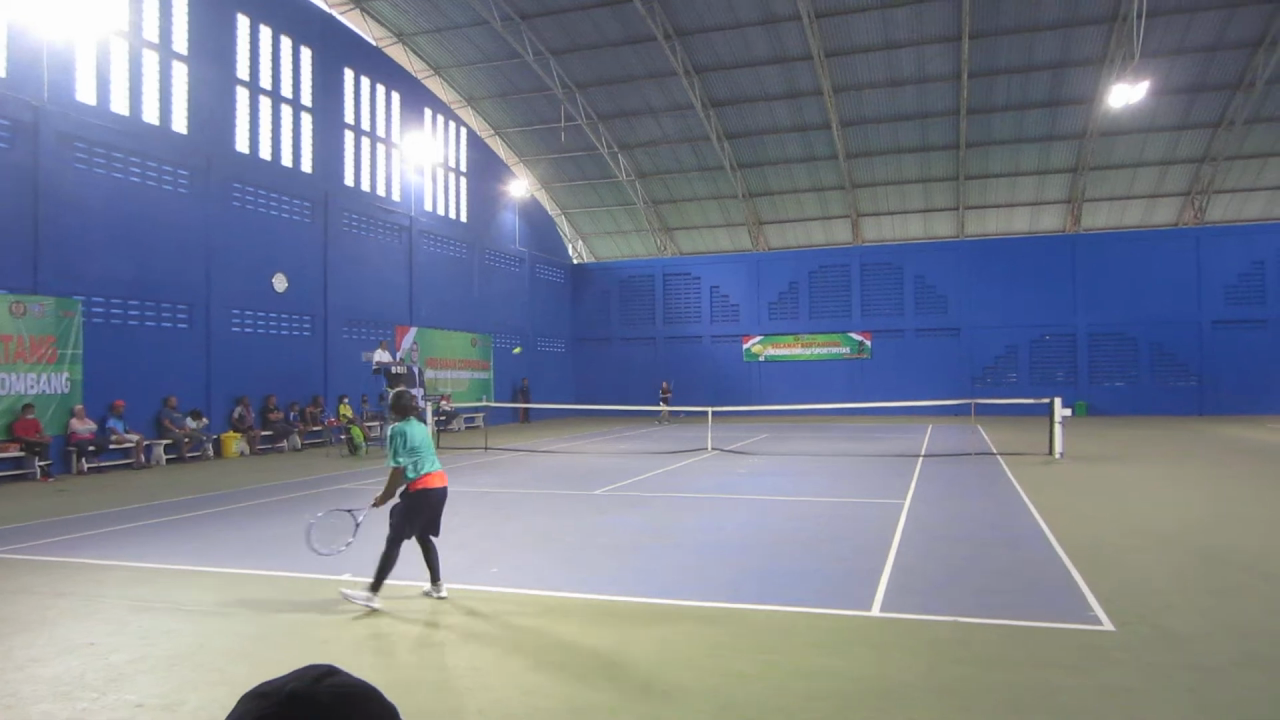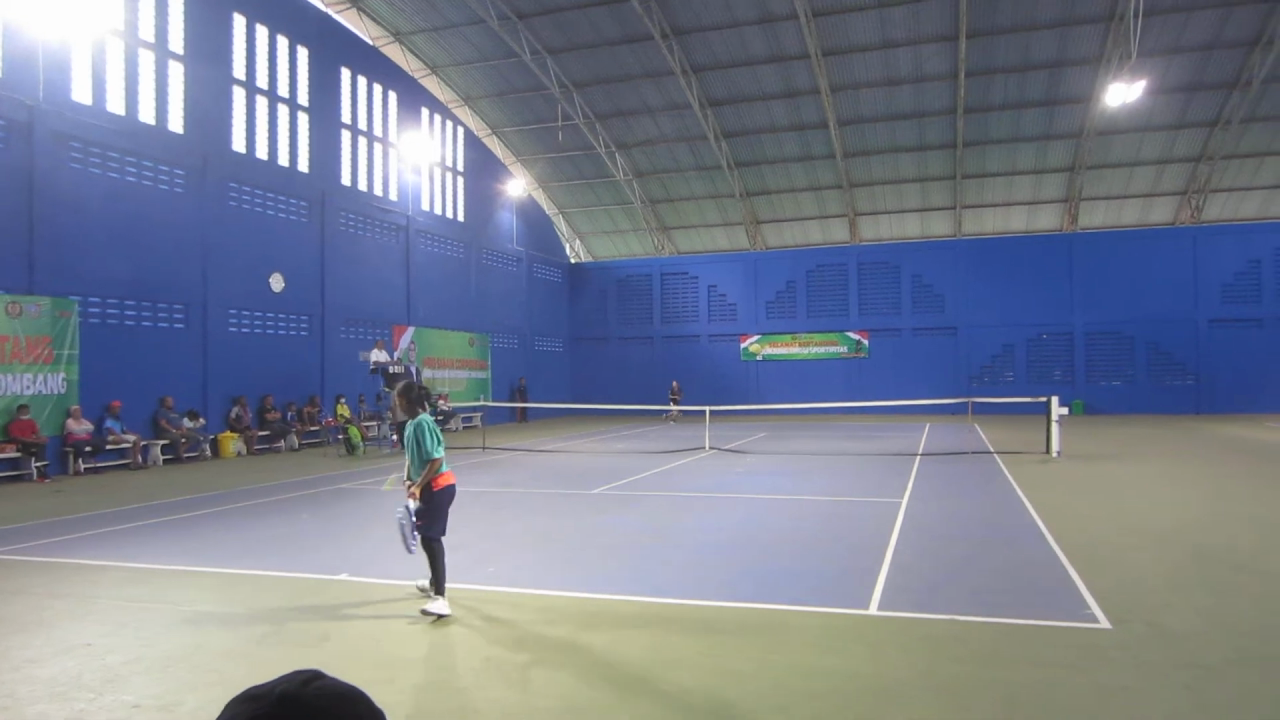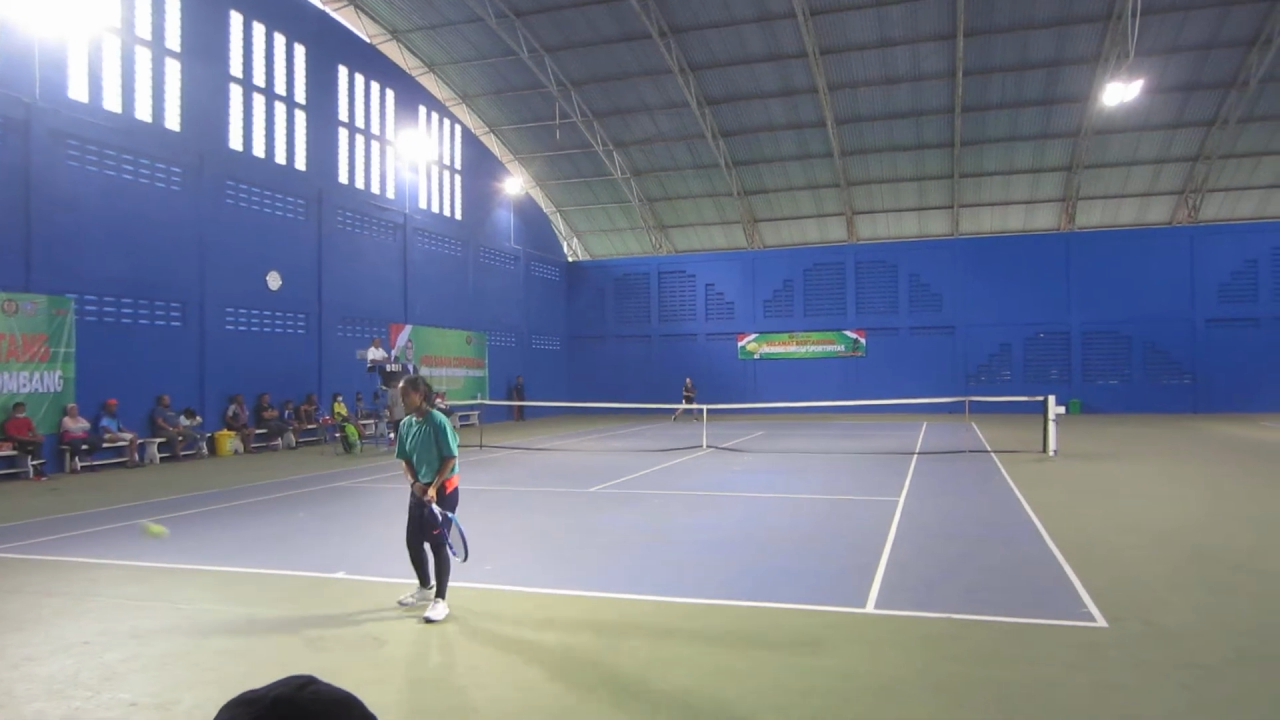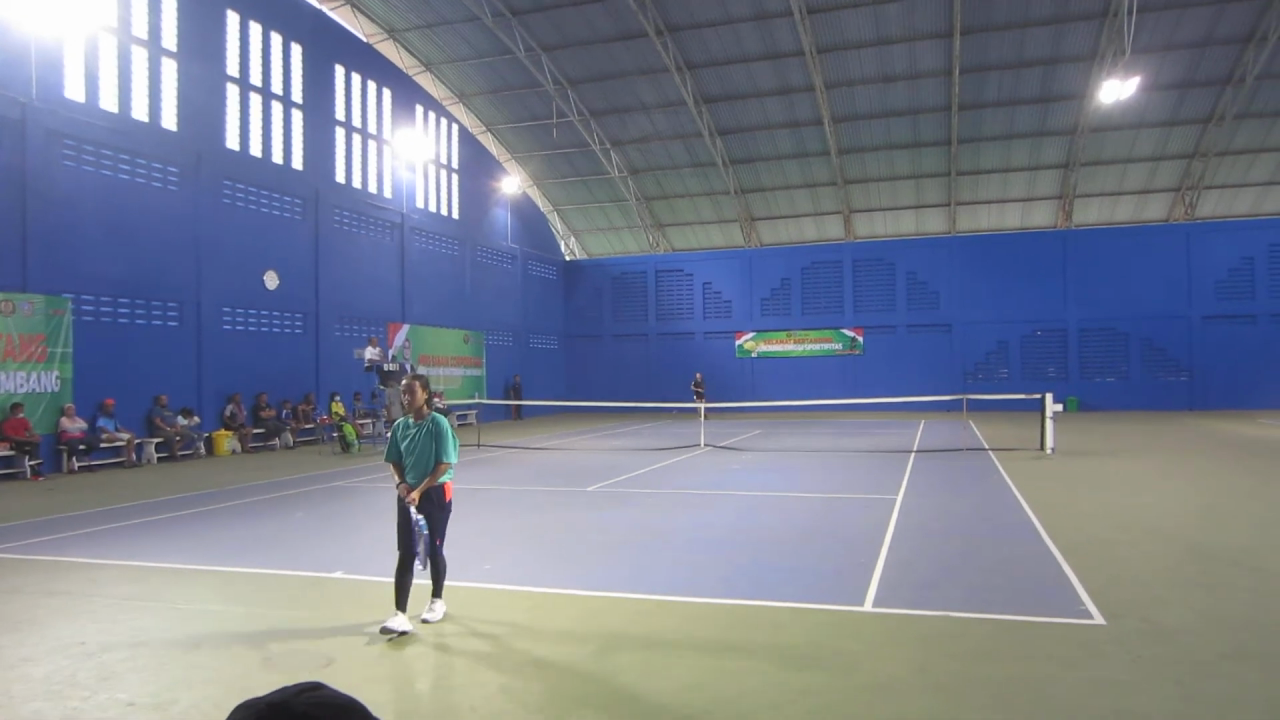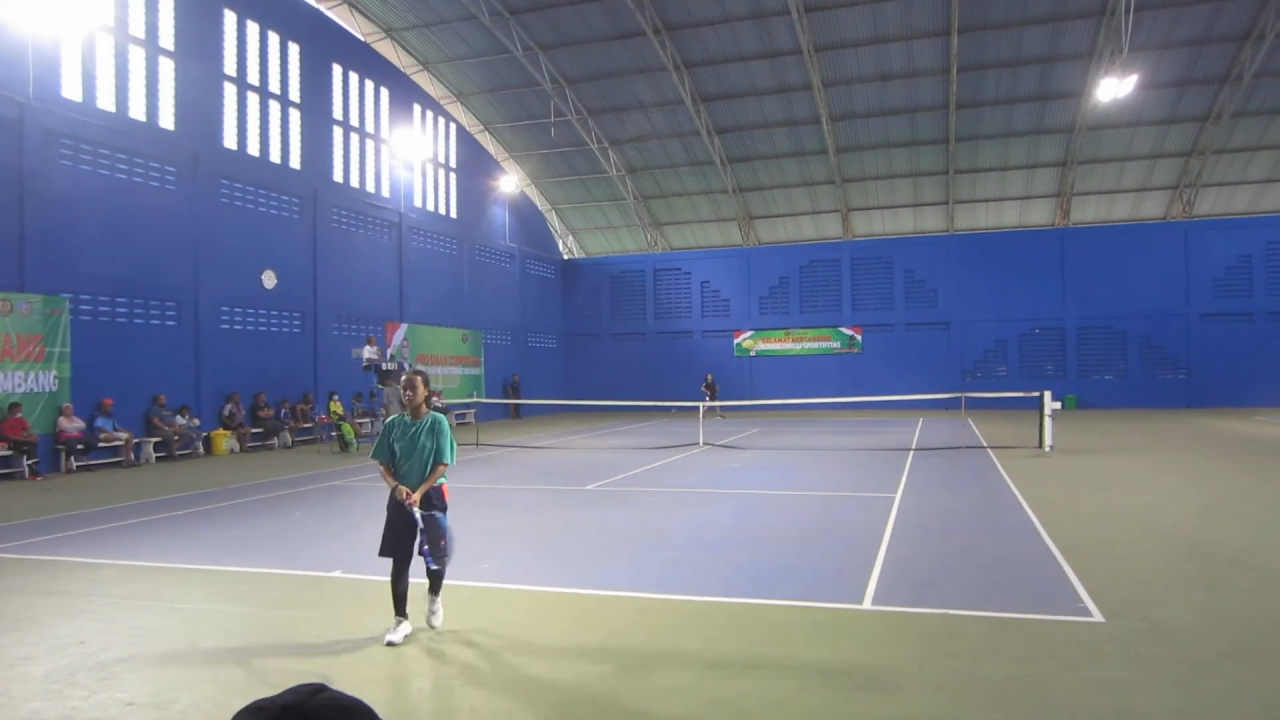
dt=0.3s
person 1, frame 1
left shoulder: (396, 429)
right shoulder: (421, 427)
left elbow: (398, 468)
left wrist: (385, 493)
right wrist: (390, 489)
left hip: (421, 489)
right hip: (440, 485)
left knee: (394, 540)
right knee: (423, 536)
left ankle: (372, 594)
right ankle: (437, 585)
person 1, frame 2
left shoulder: (421, 423)
right shoulder: (415, 423)
left elbow: (436, 460)
right elbow: (412, 458)
left wrist: (418, 485)
right wrist: (410, 481)
left hip: (437, 487)
right hip: (439, 486)
left knee: (428, 538)
right knee: (431, 536)
left ankle: (439, 599)
right ankle: (435, 585)
person 1, frame 3
left shoulder: (438, 421)
right shoulder: (405, 425)
left elbow: (451, 458)
right elbow: (406, 460)
left wrist: (434, 487)
right wrist: (415, 483)
left hip: (443, 489)
right hip: (419, 490)
left knee: (438, 544)
right knee: (412, 541)
left ankle: (440, 601)
right ankle: (425, 587)
person 1, frame 4
left shoulder: (438, 424)
right shoulder: (400, 426)
left elbow: (444, 464)
right elbow: (395, 462)
left wrist: (419, 490)
right wrist: (401, 484)
left hip: (435, 494)
right hip: (408, 495)
left knee: (433, 550)
right knee: (405, 554)
left ankle: (437, 600)
right ankle: (400, 615)
person 1, frame 5
left shoulder: (438, 422)
right shoulder: (393, 424)
left elbow: (442, 464)
right elbow: (384, 464)
left wrist: (418, 493)
right wrist: (398, 488)
left hip: (431, 496)
right hip: (400, 499)
right knee: (400, 561)
left ankle: (434, 596)
right ankle: (401, 620)
